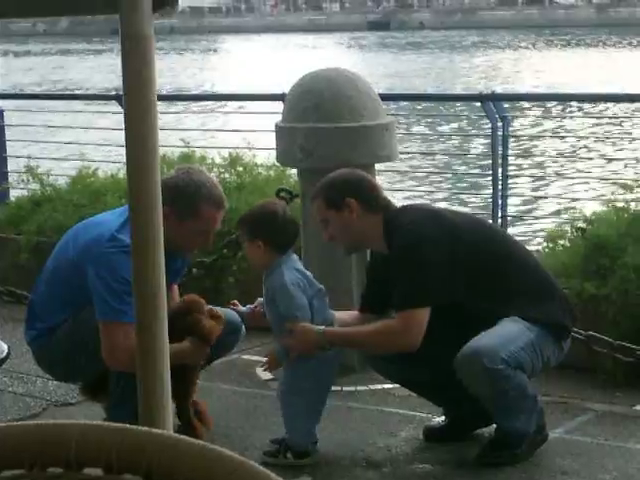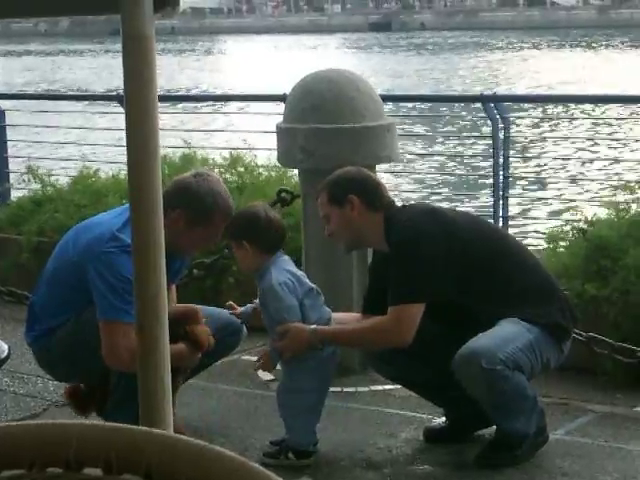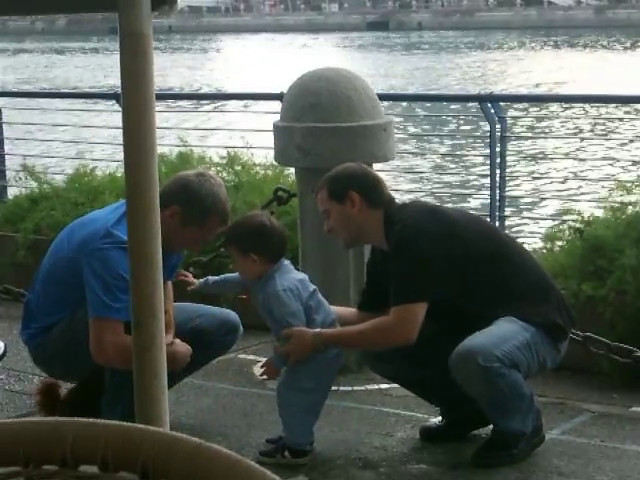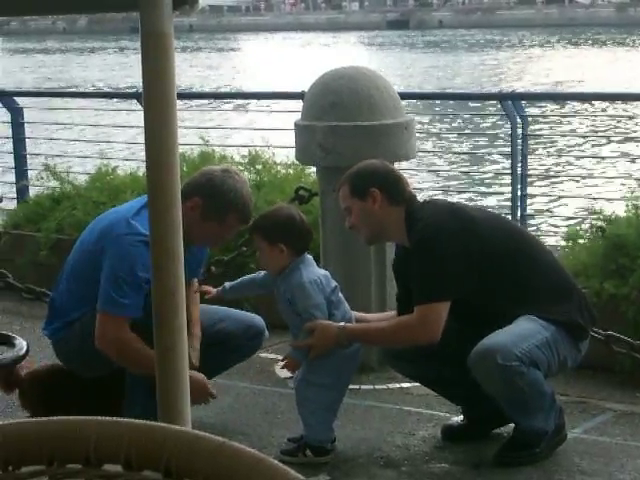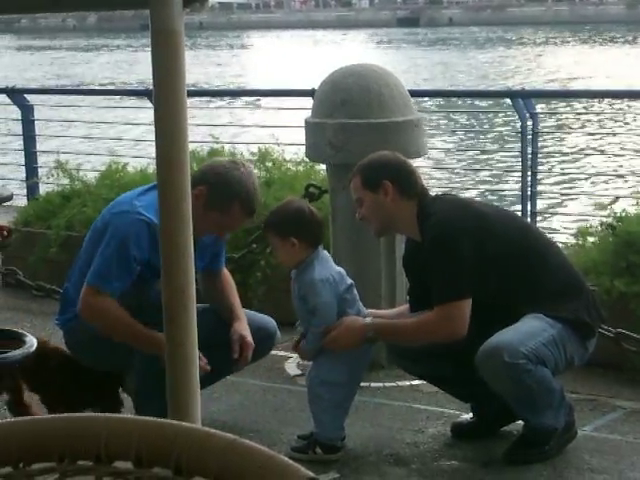
dt=0.7s
person 1, frame 1
left shoulder: (417, 234)
right shoulder: (387, 249)
left elbow: (408, 334)
right elbow: (367, 318)
left wrist: (321, 337)
left hip: (537, 322)
right hip: (477, 321)
left knee: (478, 358)
right knee: (381, 346)
left ankle: (525, 426)
right ankle: (468, 409)
person 1, frame 2
left shoulder: (415, 231)
right shoulder: (390, 247)
left elbow: (399, 330)
right elbow: (370, 319)
left wrist: (315, 336)
left hip: (538, 323)
right hip: (480, 322)
left knee: (476, 360)
right knee: (382, 348)
left ankle: (525, 428)
right ankle: (469, 410)
person 1, frame 3
left shoulder: (416, 231)
right shoulder: (387, 247)
left elbow: (403, 328)
right elbow: (368, 316)
left wrist: (319, 339)
left hip: (535, 323)
right hip: (474, 323)
left knee: (473, 357)
right knee: (377, 346)
left ankle: (522, 426)
right ankle: (465, 409)
person 1, frame 4
left shoulder: (437, 228)
right shoulder: (411, 243)
left elbow: (426, 328)
right elbow: (409, 318)
left wrist: (343, 333)
left hip: (555, 321)
right hip: (497, 321)
left knee: (492, 356)
right knee: (399, 346)
left ankle: (544, 424)
right ankle: (486, 408)
person 1, frame 5
left shoulder: (450, 224)
right shoulder: (420, 240)
left elbow: (451, 324)
right elbow: (422, 312)
left wrist: (368, 330)
right wrist: (360, 316)
left hip: (562, 318)
right hip: (502, 318)
left knee: (501, 355)
right knee: (405, 343)
left ankle: (555, 420)
right ankle: (495, 405)
person 2, frame 1
left shoulder: (285, 280)
right shoulder: (282, 268)
left elbow: (302, 325)
right elbow: (274, 303)
left wrist: (281, 354)
left hip: (313, 351)
left knee: (295, 395)
right knee: (295, 394)
left ankle: (300, 448)
right ankle: (302, 437)
person 2, frame 2
left shoulder: (275, 281)
right shoulder: (277, 266)
left wrist: (273, 354)
right wrist: (246, 311)
left hip: (311, 350)
right hip: (313, 346)
left knee: (294, 396)
right knee: (296, 395)
left ankle: (300, 449)
right ankle: (301, 438)
person 2, frame 3
left shoulder: (280, 289)
right shoulder: (268, 274)
right elbow: (236, 282)
left wrist: (278, 361)
right wrist: (202, 284)
left hip: (318, 349)
left knee: (294, 394)
right knee: (291, 392)
left ankle: (297, 448)
right ankle: (297, 437)
person 2, frame 4
left shoulder: (304, 281)
right shoulder: (285, 272)
right elbow: (257, 282)
left wrist: (298, 354)
right wrist: (222, 291)
left hip: (336, 347)
left knee: (311, 390)
right knee: (307, 388)
left ankle: (318, 446)
right ankle: (319, 435)
person 2, frame 5
left shoulder: (317, 278)
right shoulder: (309, 266)
left elbow: (325, 319)
left wrist: (308, 348)
right wrist: (303, 335)
left knee: (323, 386)
right knee: (319, 384)
left ankle: (328, 443)
right ankle: (329, 432)
person 3, frame 1
left shoulder: (174, 235)
right shoulder: (117, 250)
left elbow: (168, 288)
right elbow: (118, 354)
right wrist: (186, 352)
left hip: (121, 327)
left knee: (229, 326)
left ankle: (137, 392)
right ankle: (123, 423)
person 3, frame 2
left shoulder: (171, 232)
right shoulder: (118, 250)
left elbow: (167, 286)
right elbow: (119, 353)
right wrist: (182, 354)
left hip: (115, 322)
left knee: (229, 327)
right ankle: (123, 423)
person 3, frame 3
left shoulder: (167, 228)
right shoulder: (112, 246)
left elbow: (164, 282)
right elbow: (106, 348)
left wrist: (168, 336)
right wrist: (170, 356)
left hip: (115, 322)
left knee: (225, 326)
left ankle: (127, 389)
right ankle: (121, 421)
person 3, frame 4
left shoulder: (193, 224)
right shoulder: (133, 239)
left elbow: (189, 282)
right elbow: (110, 339)
left wrist: (193, 338)
left hip: (143, 323)
left knee: (250, 331)
left ankle: (151, 388)
right ankle: (142, 419)
person 3, frame 5
left shoulder: (210, 219)
right shoulder: (137, 221)
left elbow: (214, 274)
right elbow: (91, 305)
left wrist: (238, 320)
right wrist: (164, 348)
left hip: (160, 321)
left knee: (263, 332)
left ankle: (165, 390)
right ankle: (152, 416)
